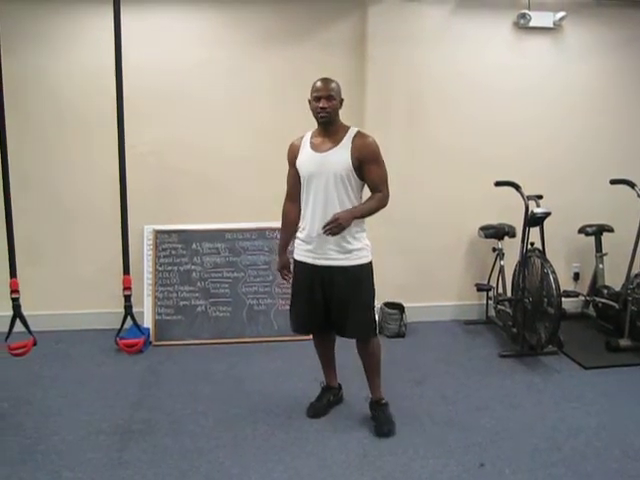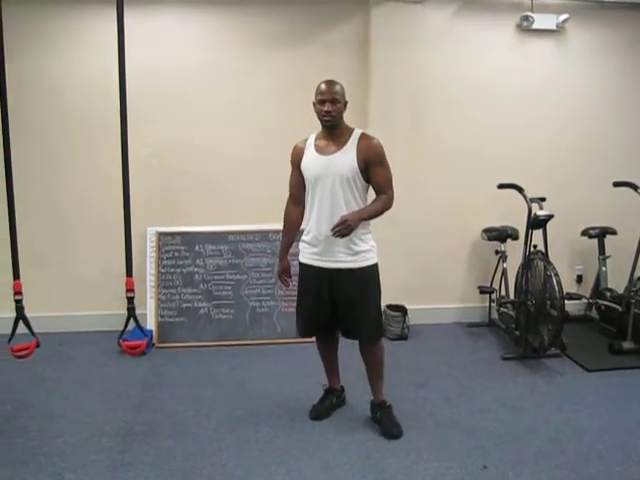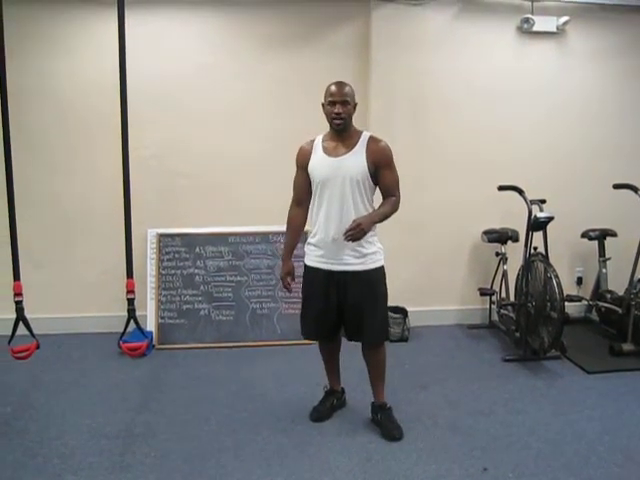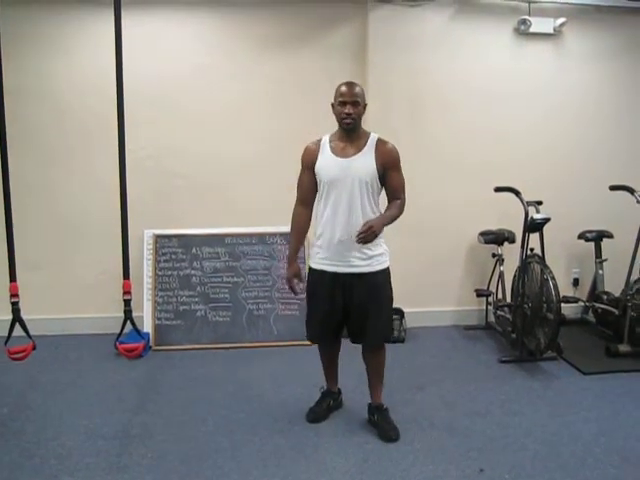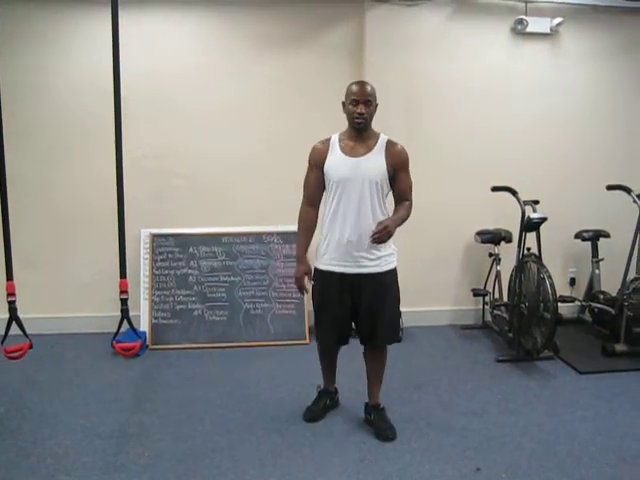
dt=0.2s
person 1, frame 1
left shoulder: (362, 144)
right shoulder: (297, 147)
left elbow: (382, 194)
right elbow: (292, 202)
left wrist: (350, 214)
right wrist: (282, 250)
left hip: (351, 257)
right hip: (308, 256)
left knee: (363, 330)
right knee: (319, 326)
left ankle: (378, 400)
right ankle: (331, 387)
person 1, frame 2
left shoulder: (368, 146)
right shoulder: (301, 150)
left elbow: (386, 196)
right elbow: (295, 204)
left wrist: (358, 216)
right wrist: (284, 253)
left hip: (357, 259)
right hip: (314, 259)
left knee: (368, 333)
right knee: (322, 328)
left ankle: (380, 402)
right ankle: (334, 389)
person 1, frame 3
left shoulder: (376, 149)
right shoulder: (307, 151)
left elbow: (393, 198)
right elbow: (299, 206)
left wrist: (370, 219)
right wrist: (287, 256)
left hip: (364, 262)
right hip: (320, 261)
left knee: (372, 335)
right knee: (325, 331)
left ankle: (380, 404)
right ankle: (334, 392)
person 1, frame 4
left shoulder: (384, 151)
right shoulder: (314, 151)
left elbow: (398, 200)
right elbow: (303, 206)
left wrist: (381, 221)
right wrist: (292, 257)
left hip: (370, 264)
right hip: (324, 263)
left knee: (374, 337)
right knee: (325, 333)
left ankle: (377, 406)
right ankle: (331, 392)
person 1, frame 5
left shoulder: (394, 152)
right shoulder: (322, 150)
left elbow: (405, 200)
right elbow: (310, 206)
left wrist: (394, 221)
right wrist: (301, 257)
left hip: (378, 265)
right hip: (331, 263)
left knee: (377, 338)
right knee: (328, 335)
left ankle: (374, 405)
right ankle: (328, 391)
